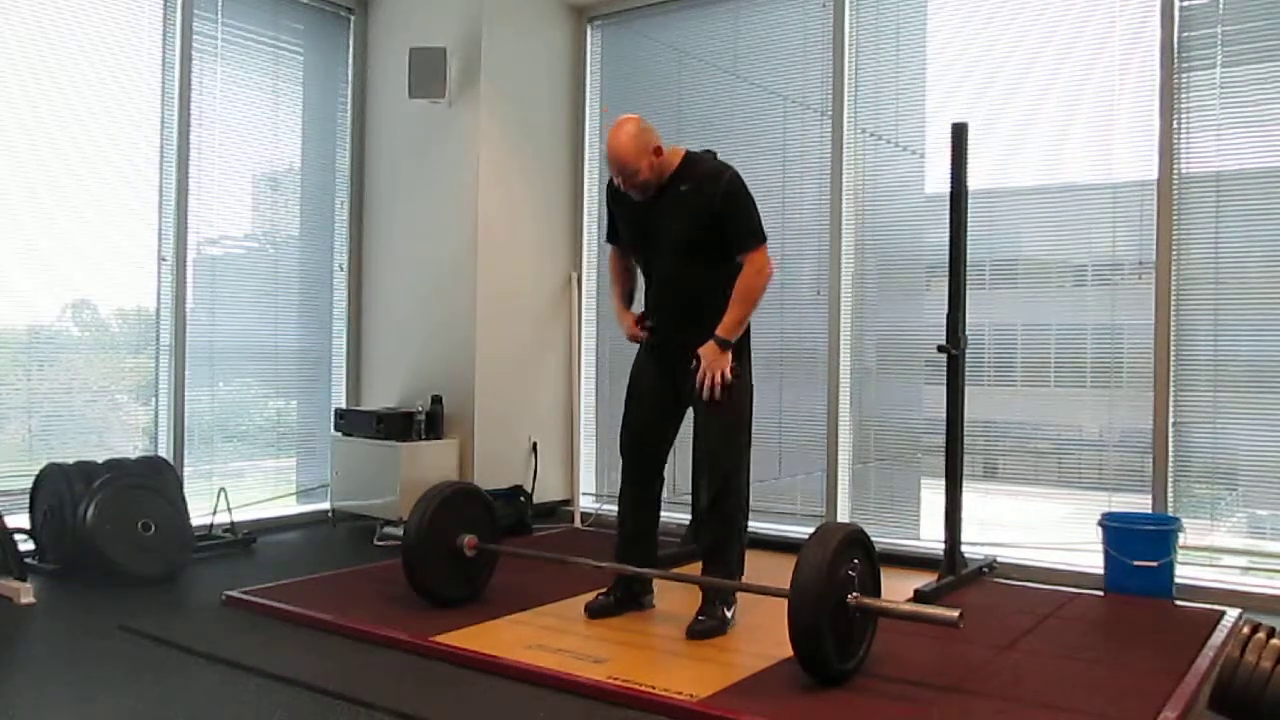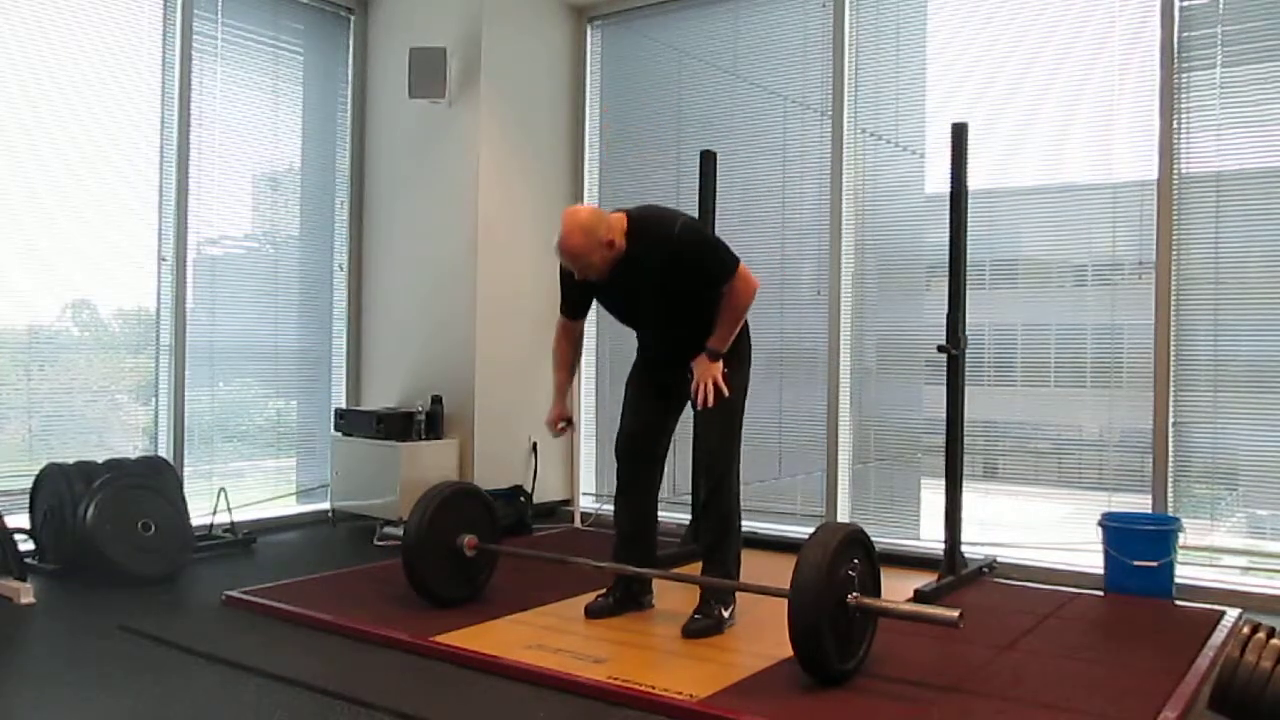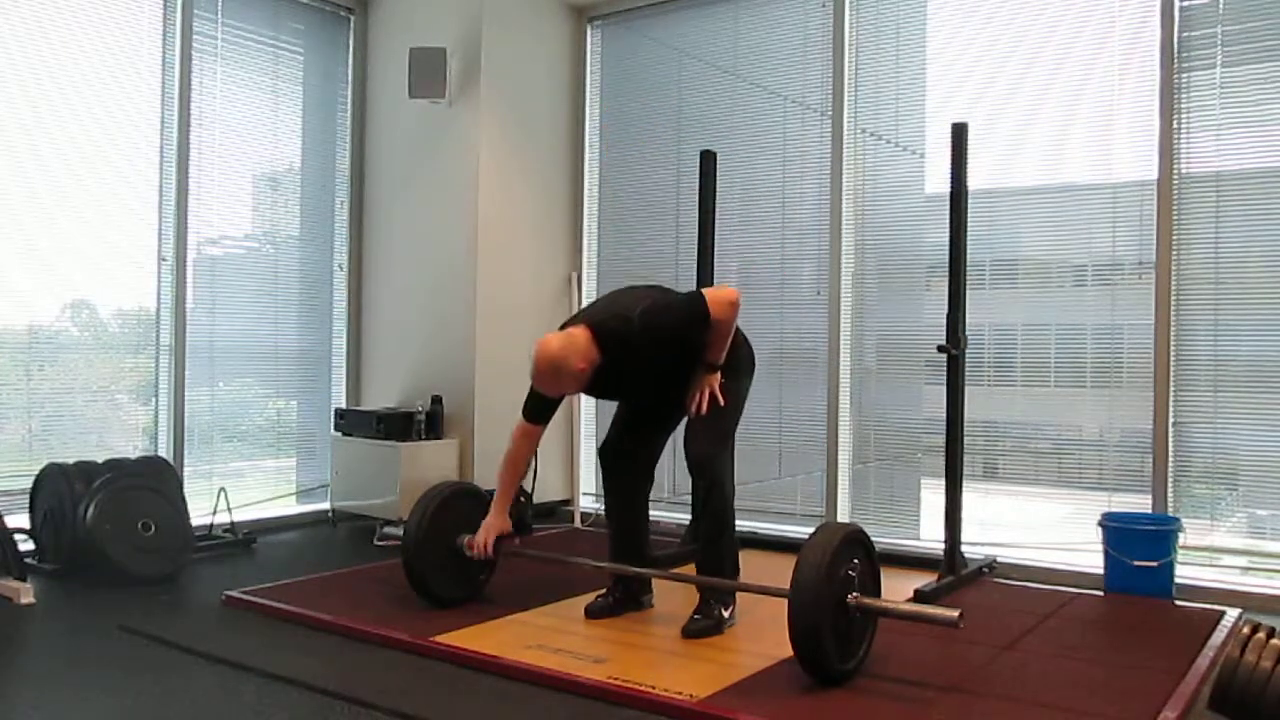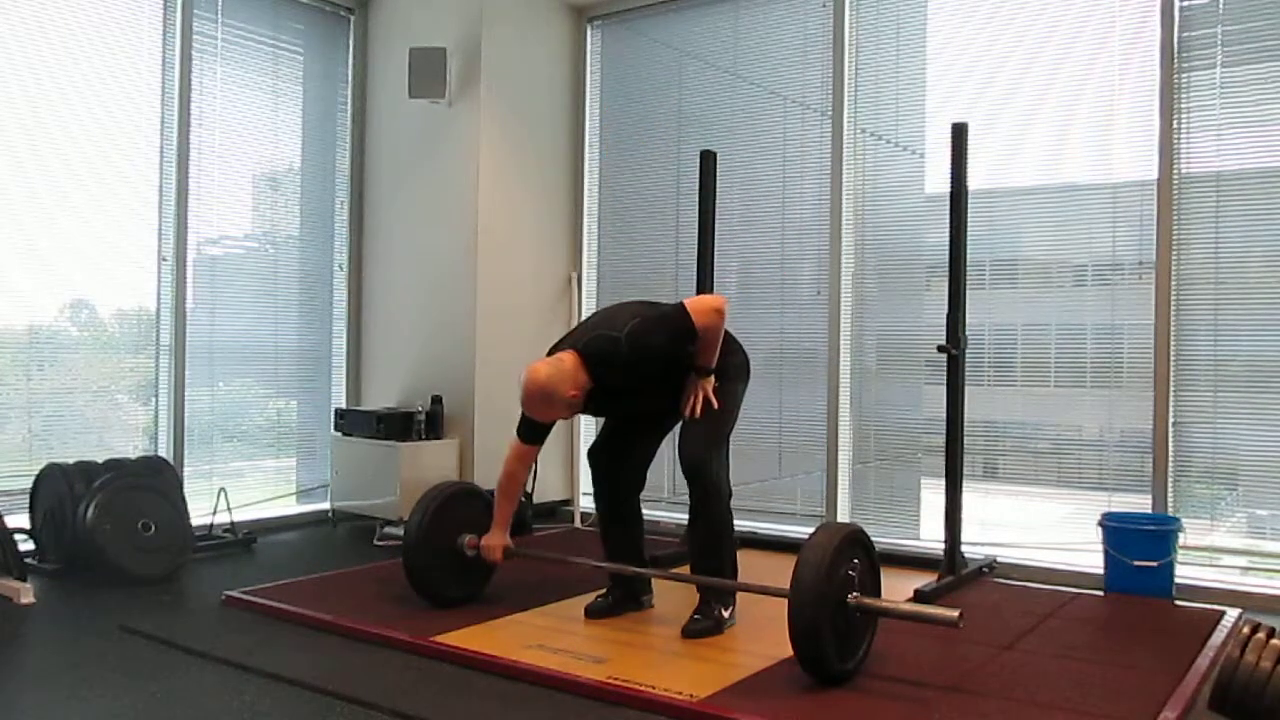
dt=0.4s
person 1, frame 1
left shoulder: (717, 183)
right shoulder: (621, 190)
left elbow: (757, 264)
left wrist: (724, 342)
right wrist: (623, 308)
left hip: (716, 347)
right hip: (658, 344)
left knee: (721, 467)
right knee: (639, 456)
left ankle: (720, 596)
right ankle: (632, 582)
person 1, frame 2
left shoulder: (672, 235)
right shoulder: (579, 265)
left elbow: (743, 283)
right elbow: (569, 327)
left wrist: (712, 354)
right wrist: (560, 401)
left hip: (717, 352)
right hip: (657, 354)
left knee: (714, 461)
right knee: (634, 452)
left ankle: (719, 596)
right ankle: (633, 583)
person 1, frame 3
left shoulder: (640, 328)
right shoulder: (557, 361)
left elbow: (727, 299)
right elbow: (526, 435)
left wrist: (710, 369)
right wrist: (498, 512)
left hip: (721, 363)
right hip: (658, 374)
left knee: (706, 458)
right knee: (618, 456)
left ankle: (718, 598)
right ankle: (631, 584)
person 1, frame 4
left shoulder: (628, 347)
right shoulder: (549, 382)
left elbow: (713, 306)
right elbow: (520, 458)
left wrist: (703, 375)
right wrist: (499, 530)
left hip: (716, 369)
right hip: (655, 382)
left knee: (699, 461)
right knee: (607, 460)
left ankle: (718, 598)
right ankle: (630, 585)
